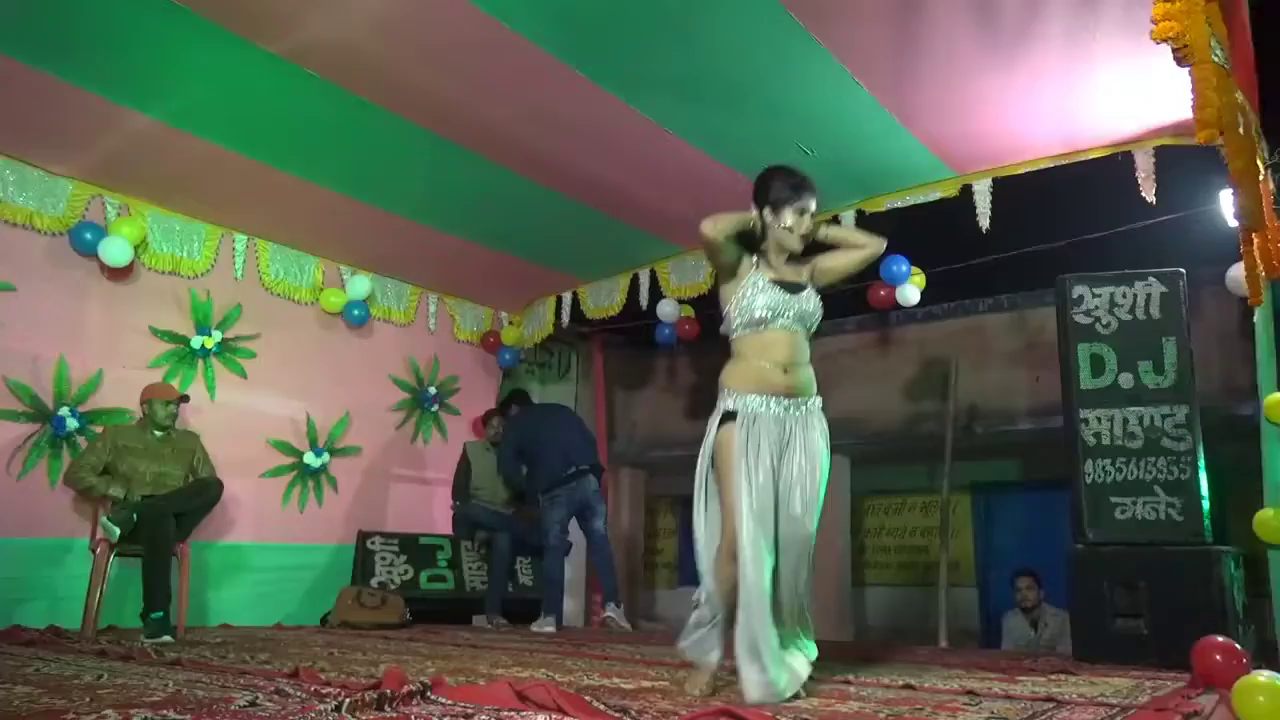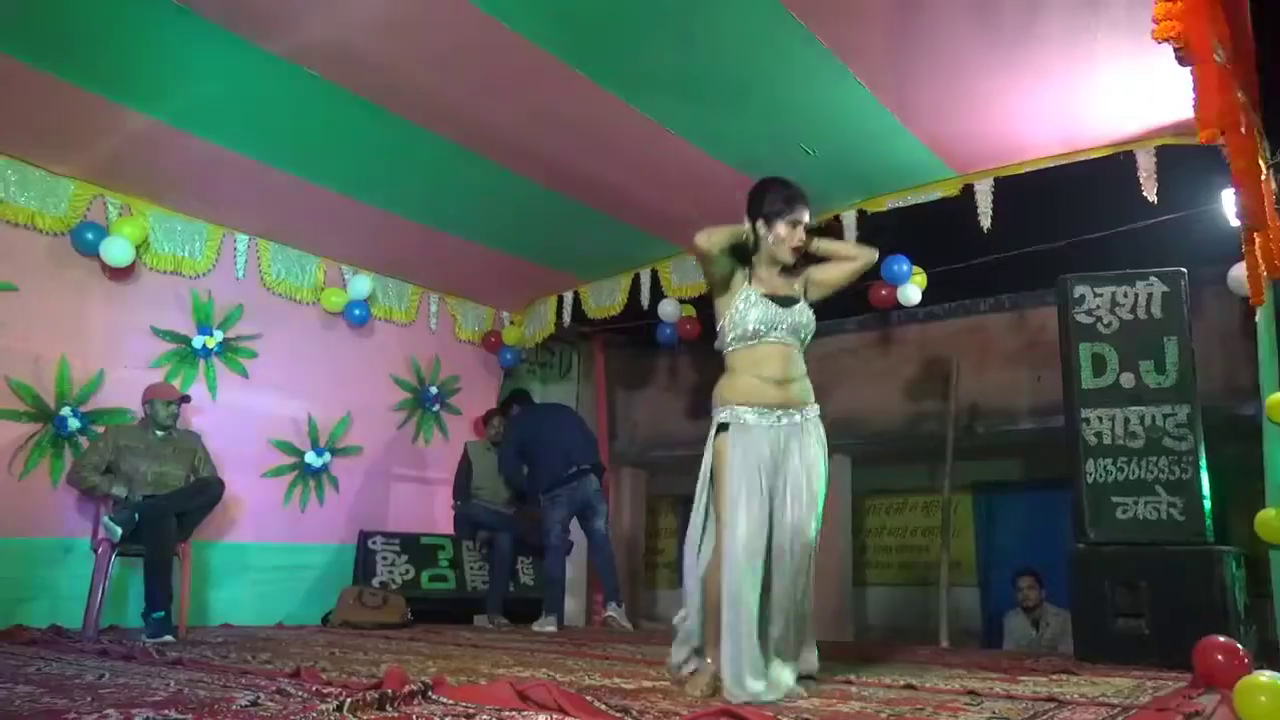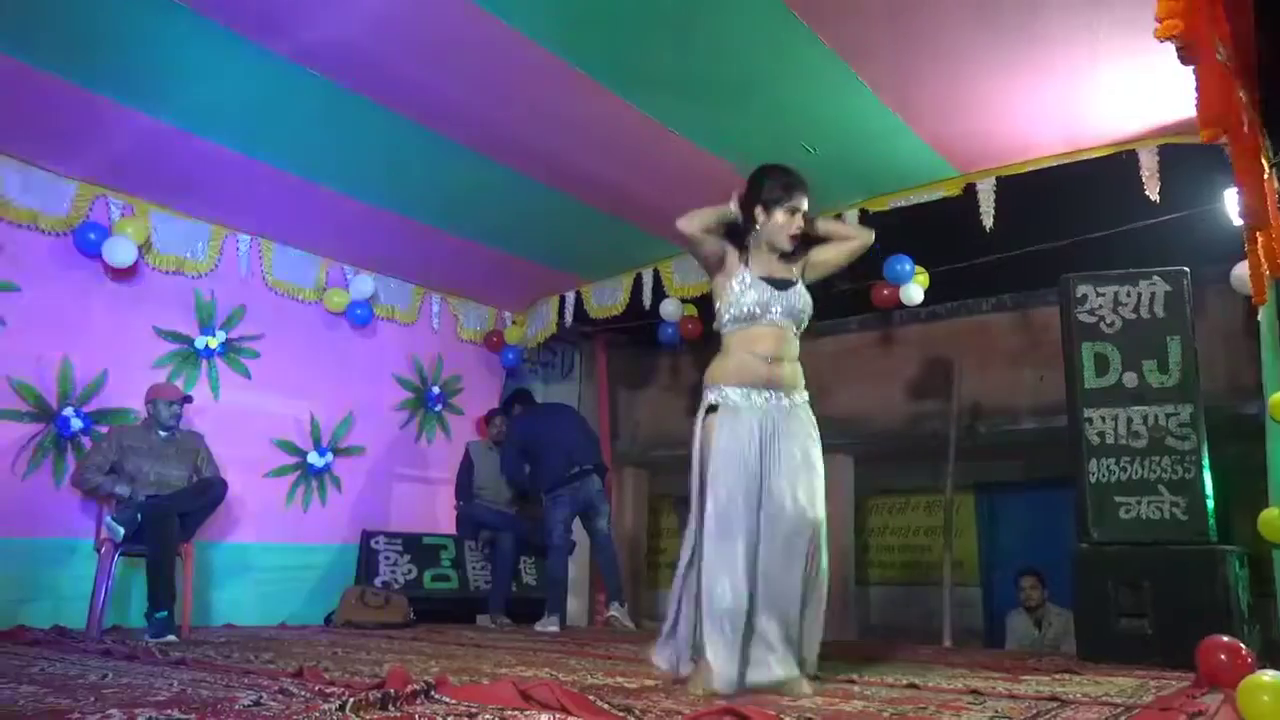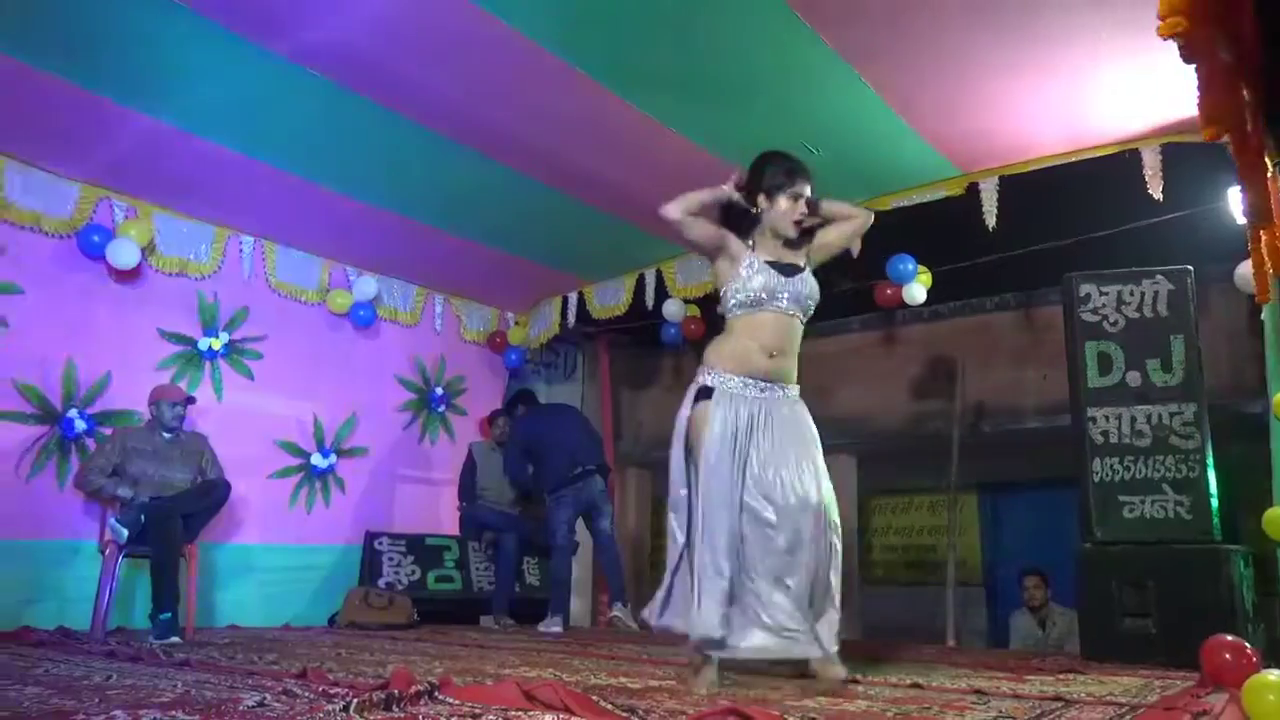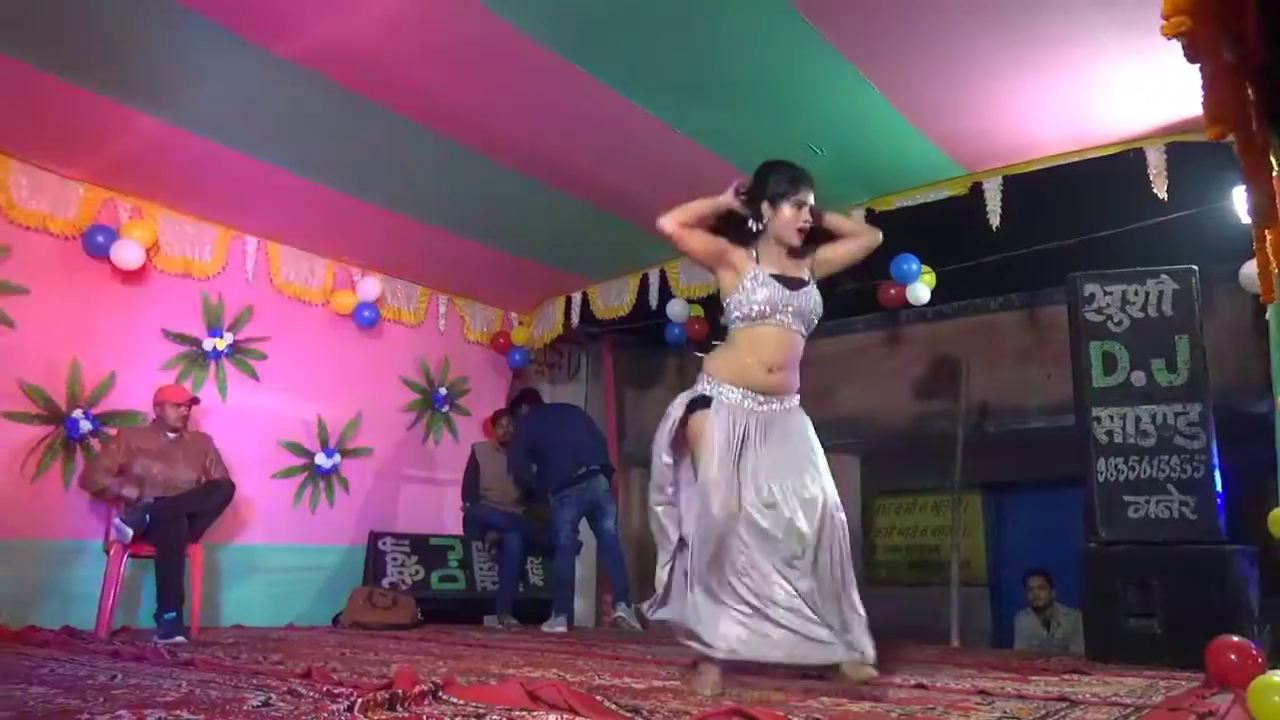
dt=0.1s
person 1, frame 1
left shoulder: (812, 272)
right shoulder: (737, 267)
left elbow: (876, 245)
right elbow: (709, 230)
left wrist: (818, 235)
right wrist: (749, 219)
left hip: (804, 417)
right hip: (745, 412)
left knee: (795, 536)
right knee: (744, 534)
left ankle: (780, 655)
right ankle: (715, 650)
person 1, frame 2
left shoulder: (804, 284)
right shoulder: (730, 280)
left elbow: (867, 256)
right elbow: (704, 242)
left wrist: (810, 247)
right wrist: (743, 234)
left hip: (799, 427)
right hip: (741, 424)
left knee: (793, 545)
right knee: (737, 546)
left ankle: (778, 665)
right ankle: (709, 657)
person 1, frame 3
left shoulder: (801, 268)
right shoulder: (727, 262)
left elbow: (863, 237)
right elbow: (686, 227)
left wrist: (809, 228)
right wrist: (732, 214)
left hip: (790, 411)
right hip: (732, 407)
left knee: (799, 525)
right knee: (725, 528)
left ankle: (781, 655)
right ankle: (708, 655)
person 1, frame 4
left shoulder: (805, 254)
right shoulder: (729, 247)
left elbow: (861, 218)
right elbow: (671, 212)
left wrist: (813, 210)
right wrist: (726, 194)
left hip: (781, 402)
right hip: (724, 393)
left knee: (810, 510)
right knee: (718, 512)
left ankle: (808, 639)
right ankle: (709, 642)
person 1, frame 5
left shoulder: (809, 264)
right shoulder: (733, 257)
left elbow: (870, 237)
right elbow: (668, 226)
left wrist: (820, 220)
right wrist: (726, 204)
left hip: (782, 414)
right hip: (723, 403)
left knee: (816, 514)
right knee: (718, 524)
left ankle: (839, 645)
right ankle: (712, 646)
person 2, frame 1
left shoulder: (190, 441)
right shoulder: (116, 436)
left elbow: (210, 487)
right elbow: (75, 475)
right wrist: (119, 492)
left hip: (173, 519)
right hip: (134, 523)
left knee: (214, 486)
right knee: (160, 522)
left ankle: (128, 517)
right ankle: (156, 620)
person 2, frame 2
left shoulder: (191, 441)
right shoulder: (118, 436)
left elbow: (210, 486)
right elbow: (78, 474)
right wrist: (123, 491)
left hip: (175, 518)
right hip: (136, 522)
left knee: (215, 486)
right knee: (161, 521)
left ankle: (129, 517)
right ankle: (157, 619)
person 2, frame 3
left shoulder: (194, 442)
right shoulder: (121, 436)
left elbow: (214, 487)
right elbow: (83, 475)
right wrist: (126, 490)
left hip: (177, 519)
right hip: (137, 523)
left knee: (217, 486)
right knee: (164, 521)
left ankle: (132, 517)
right ankle: (160, 619)
person 2, frame 4
left shoulder: (198, 443)
right shoulder: (125, 438)
left elbow: (218, 488)
right elbow: (86, 477)
right wrist: (128, 493)
left hip: (180, 520)
right hip: (142, 524)
left knee: (221, 487)
right knee: (168, 523)
left ankle: (134, 519)
right ankle: (164, 620)
person 2, frame 5
left shoulder: (202, 443)
right shoulder: (129, 438)
left elbow: (223, 487)
right elbow: (91, 477)
right wrist: (134, 492)
left hip: (185, 520)
right hip: (146, 523)
left knee: (225, 487)
right knee: (173, 525)
left ankle: (140, 519)
right ankle: (169, 620)
person 3, frame 1
left shoulder: (515, 423)
right shoulder: (562, 410)
left elbow: (507, 468)
right elbow: (591, 440)
left wrist: (531, 488)
left hip: (554, 489)
right hip: (586, 479)
left knee: (554, 550)
right knee: (599, 542)
left ankle: (550, 616)
right ankle: (612, 605)
person 3, frame 2
left shoulder: (517, 423)
right shoulder: (563, 410)
left elbow: (508, 467)
right elbow: (592, 439)
left wrist: (531, 488)
left hip: (555, 488)
right hip: (587, 479)
left knee: (555, 550)
right knee: (600, 542)
left ankle: (551, 616)
right ankle: (614, 604)
person 3, frame 3
left shoulder: (518, 423)
right shoulder: (565, 410)
left elbow: (510, 468)
right elbow: (594, 439)
left wrist: (534, 486)
left hip: (557, 488)
right hip: (589, 478)
left knee: (558, 549)
right knee: (603, 541)
left ankle: (554, 616)
right ankle: (616, 604)
person 3, frame 4
left shoulder: (522, 424)
right shoulder: (568, 410)
left elbow: (514, 468)
right elbow: (597, 440)
left wrist: (537, 486)
left hip: (560, 488)
right hip: (592, 479)
left knee: (561, 550)
right knee: (606, 542)
left ankle: (557, 616)
right ankle: (619, 604)
person 3, frame 5
left shoulder: (525, 423)
right shoulder: (571, 410)
left elbow: (518, 468)
right elbow: (601, 439)
left wrist: (542, 487)
left hip: (565, 489)
right hip: (596, 479)
left knee: (564, 550)
right knee: (610, 542)
left ankle: (560, 616)
right ankle: (623, 605)
person 4, frame 1
right shoulder: (471, 450)
right elbow: (459, 492)
left wrist: (490, 528)
left hip: (503, 521)
right hip: (472, 521)
left knee: (504, 539)
left ankle: (493, 611)
right ankle: (533, 534)
person 4, frame 2
right shoulder: (472, 449)
right elbow: (460, 493)
left wrist: (489, 528)
left hip: (502, 522)
right hip: (473, 521)
left knee: (505, 539)
right knee: (466, 512)
left ankle: (494, 611)
person 4, frame 3
right shoulder: (474, 450)
right elbow: (462, 491)
left wrist: (495, 528)
left hip: (506, 521)
right hip: (477, 521)
left knee: (508, 539)
right knee: (470, 513)
left ankle: (497, 611)
right ankle: (535, 534)
person 4, frame 4
right shoulder: (477, 451)
right elbow: (465, 492)
left wrist: (496, 528)
left hip: (509, 523)
right hip: (480, 523)
left knee: (510, 540)
right knee: (473, 514)
left ankle: (501, 611)
person 4, frame 5
right shoulder: (480, 451)
right elbow: (468, 493)
left wrist: (499, 530)
left hip: (512, 523)
right hip: (482, 522)
left knee: (514, 539)
right knee: (474, 514)
left ankle: (504, 611)
